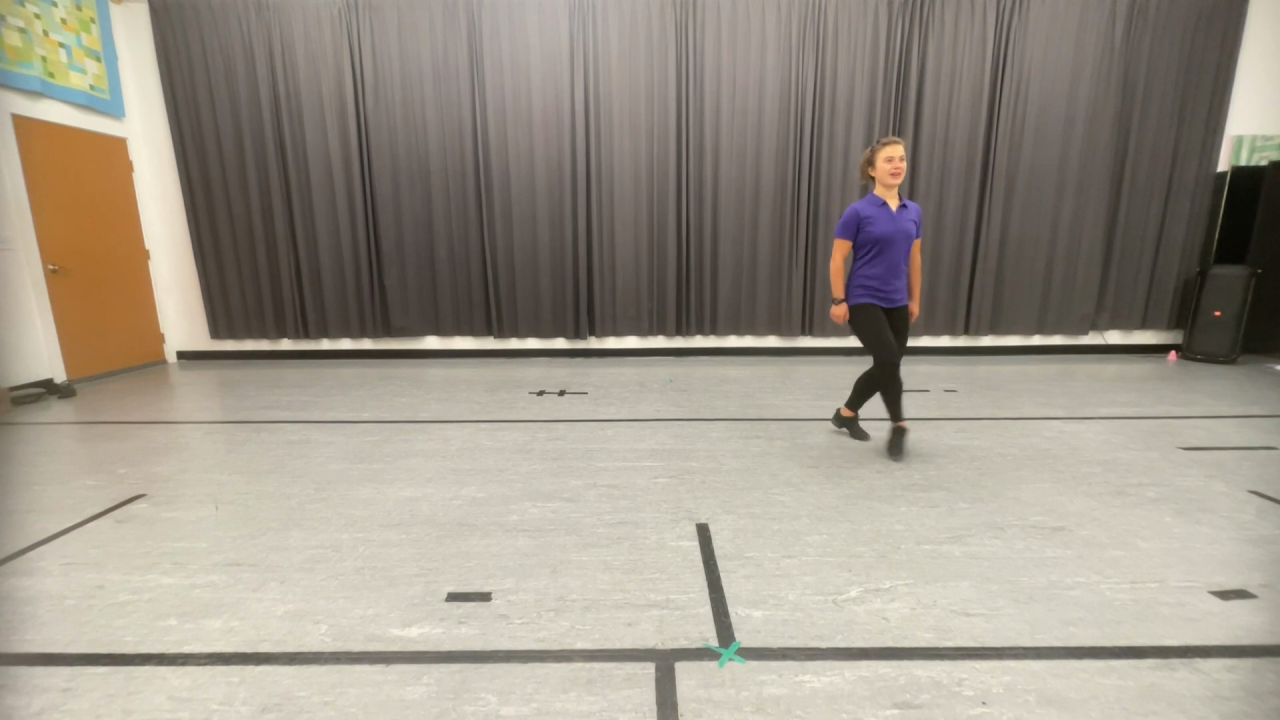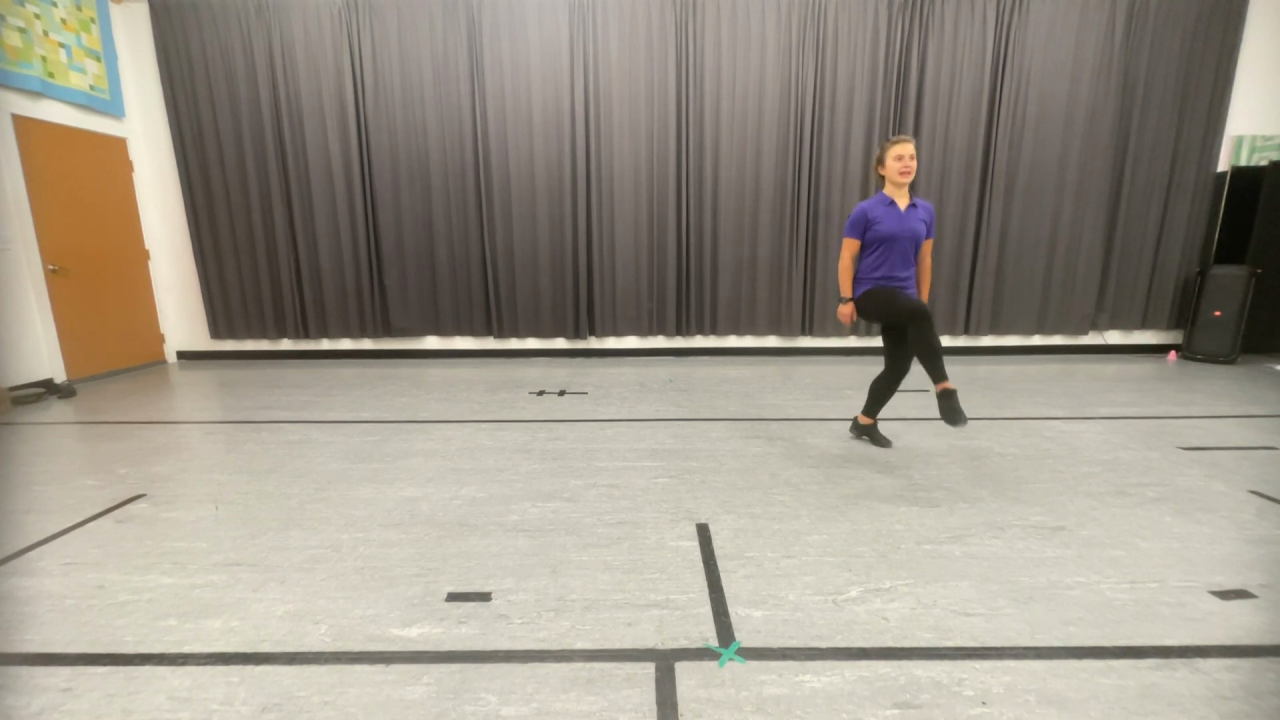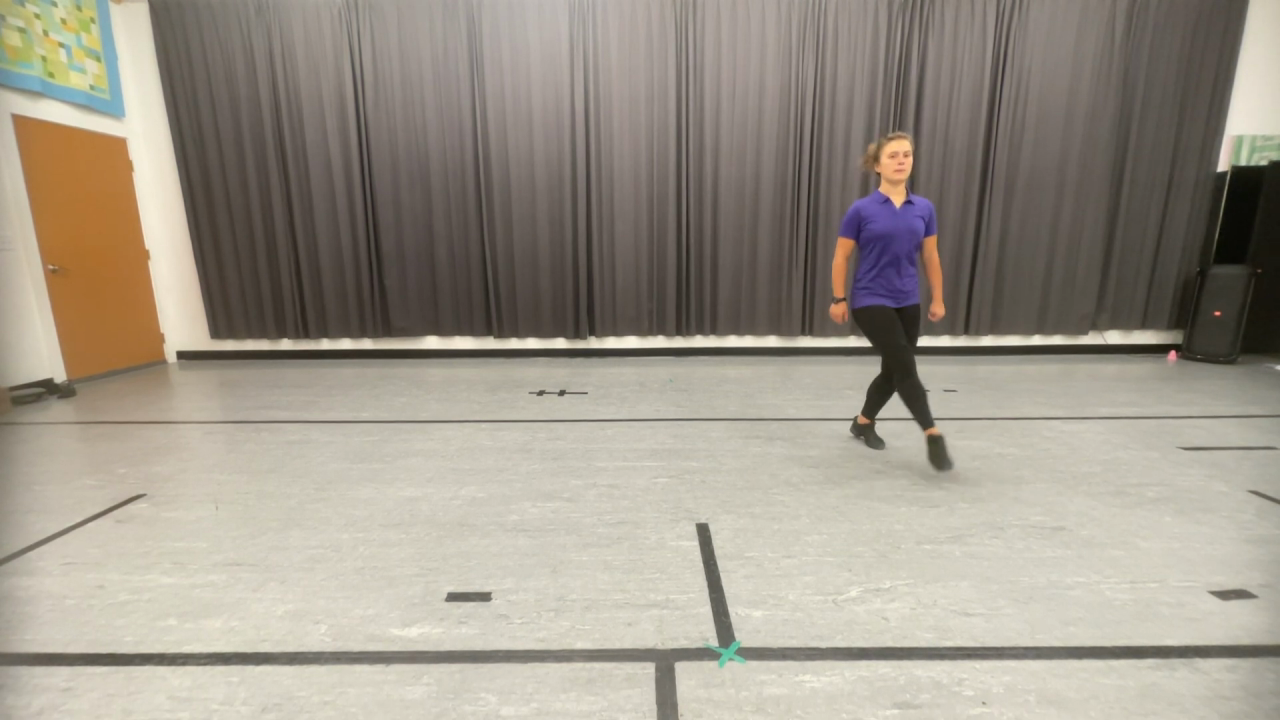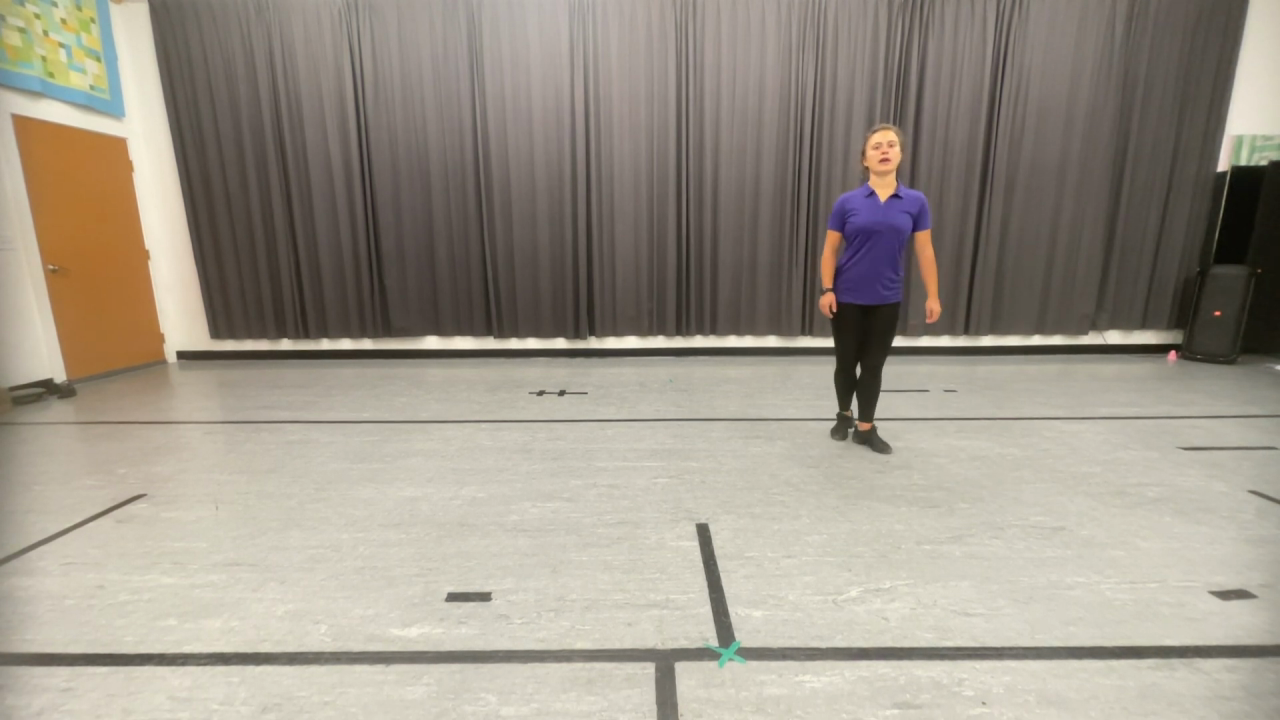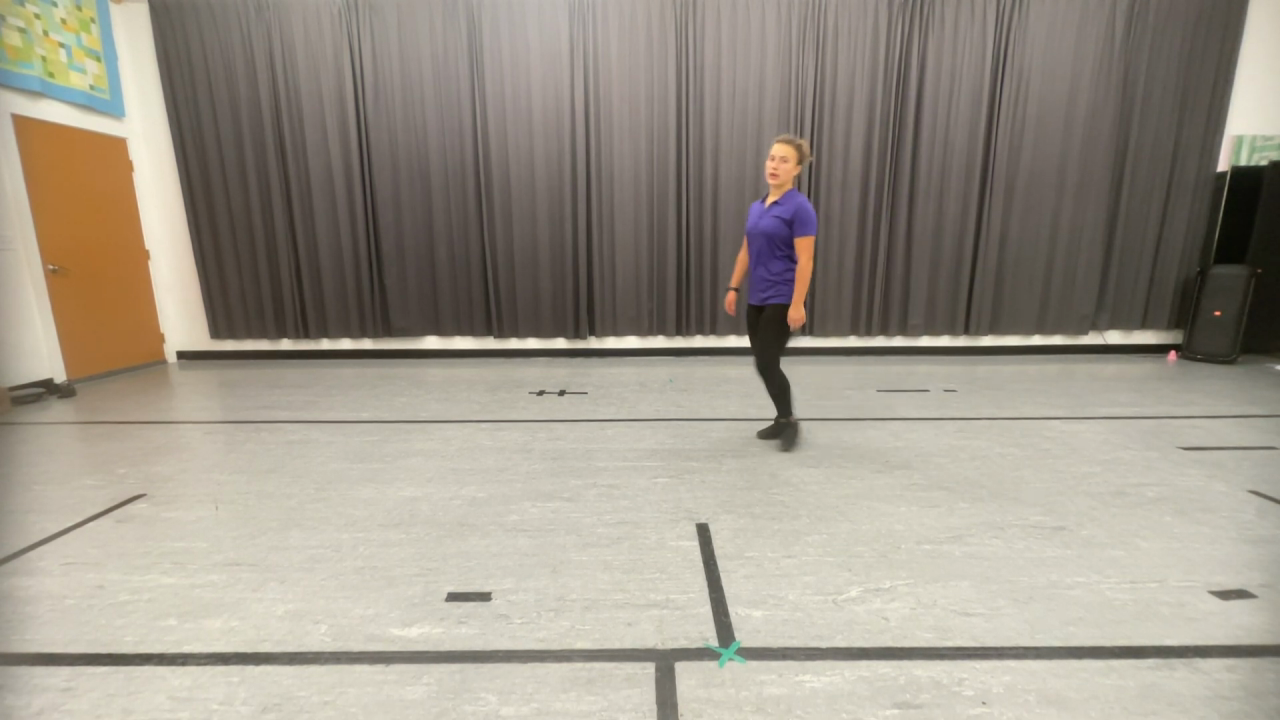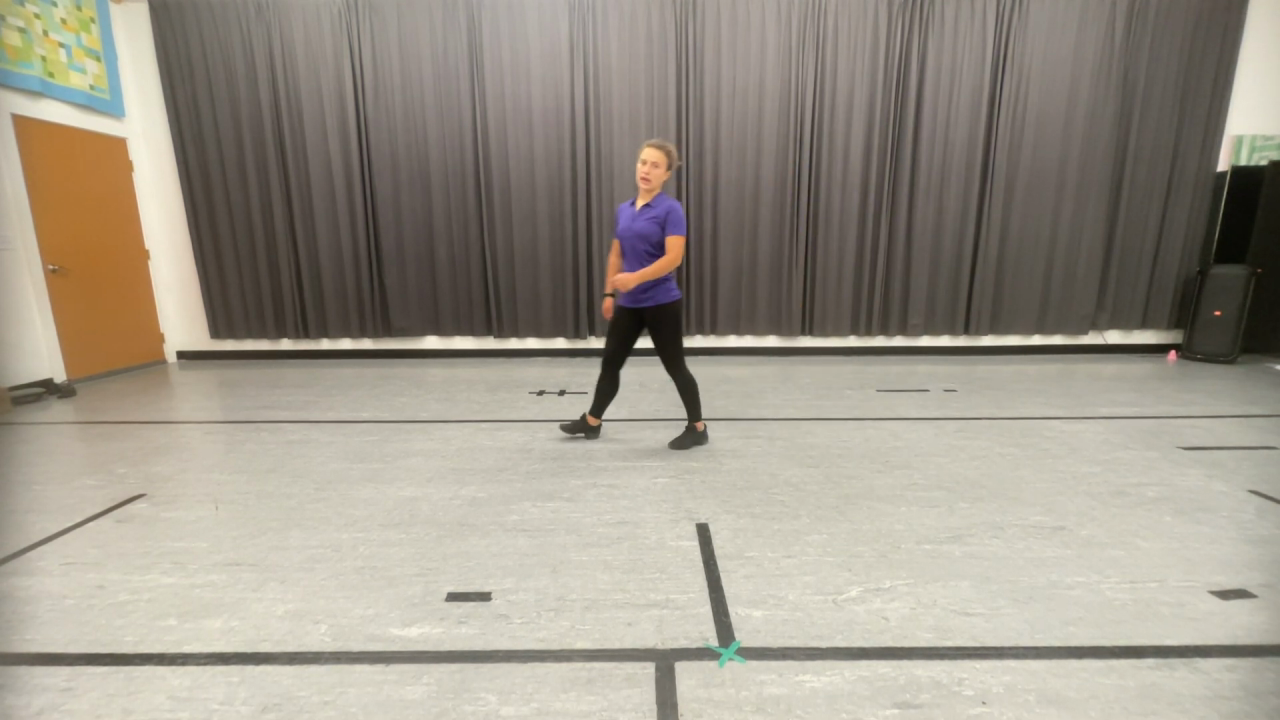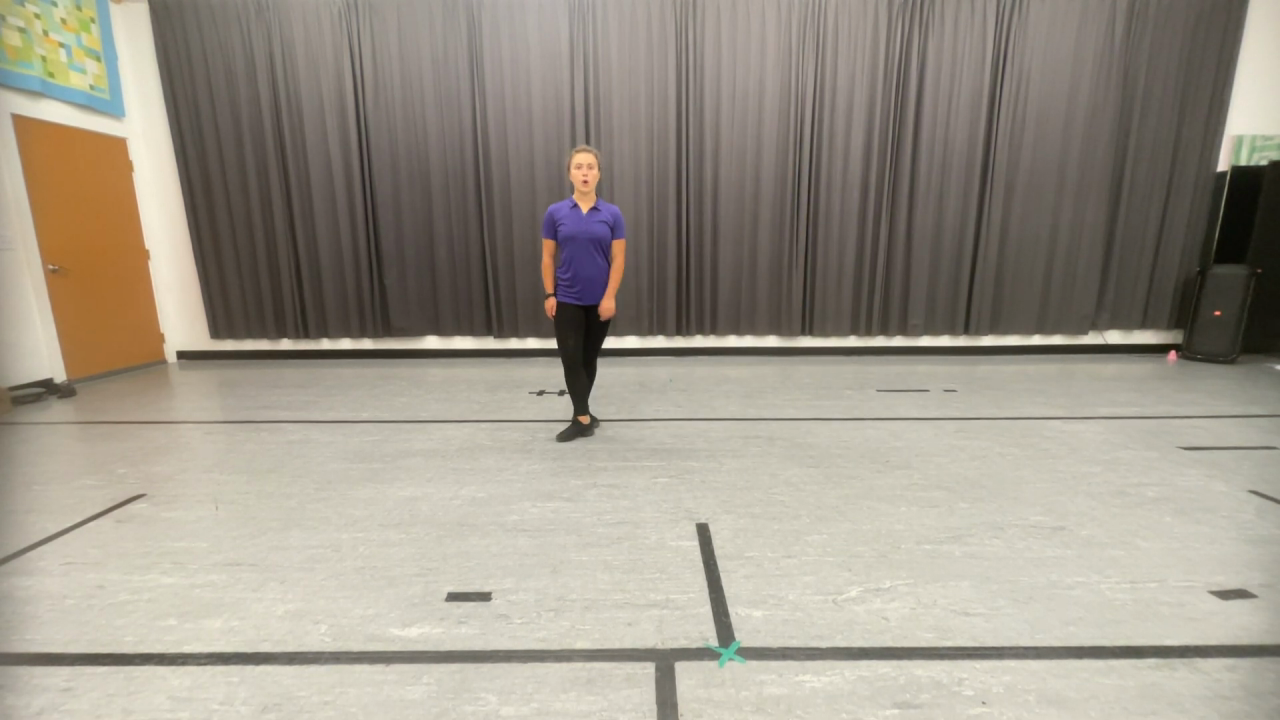
dt=0.7s
person 1, frame 1
left shoulder: (914, 212)
right shoulder: (858, 212)
left elbow: (914, 259)
right elbow: (838, 259)
left wrist: (914, 299)
right wrist: (838, 300)
left hip: (896, 304)
right hip: (863, 301)
left knee: (888, 364)
right knee: (888, 359)
left ankle: (846, 413)
right ankle: (898, 427)
person 1, frame 2
left shoulder: (925, 212)
right shoulder: (866, 211)
left elbow: (924, 259)
right elbow: (847, 259)
left wrist: (923, 299)
right wrist: (846, 300)
left hip: (901, 297)
right hip: (871, 294)
left knee: (898, 366)
right knee: (921, 316)
left ankle: (864, 422)
right ankle: (945, 389)
person 1, frame 3
left shoulder: (924, 209)
right shoulder: (860, 210)
left elbow: (931, 257)
right elbow: (841, 258)
left wrist: (937, 298)
right wrist: (839, 299)
left hip: (908, 303)
right hip: (870, 301)
left knee: (894, 371)
right knee: (904, 364)
left ankle: (863, 423)
right ankle: (932, 436)
person 1, frame 4
left shoulder: (916, 202)
right shoulder: (847, 202)
left elbow: (924, 252)
right elbow: (830, 250)
left wrist: (932, 296)
right wrist: (827, 290)
left hip: (886, 300)
right hip: (847, 297)
left knee: (873, 365)
right knee: (847, 361)
left ankle: (866, 428)
right ankle: (845, 415)
person 1, frame 5
left shoulder: (800, 207)
right shoulder: (757, 207)
left elbow: (805, 260)
left wrist: (797, 304)
right wrist: (733, 287)
left hip: (782, 301)
right hip: (759, 300)
left knee: (767, 363)
right knee: (766, 364)
left ankle: (790, 422)
right ankle: (783, 420)
person 1, frame 6
left shoulder: (671, 210)
right shoulder: (624, 211)
left elbow: (674, 257)
right elbow: (616, 255)
left wrist: (636, 278)
right wrist: (609, 293)
left hip: (662, 302)
right hip: (627, 304)
left knee: (675, 366)
right knee: (611, 362)
left ankle: (697, 428)
right ankle: (591, 421)
person 1, frame 7
left shoulder: (612, 214)
right shoulder: (555, 212)
left elbow: (618, 259)
right elbow: (548, 258)
left wrist: (611, 296)
right wrist: (550, 294)
left hip: (599, 300)
right hip: (568, 299)
left knee: (589, 358)
right knee: (571, 358)
left ankle: (583, 411)
right ankle: (582, 419)
